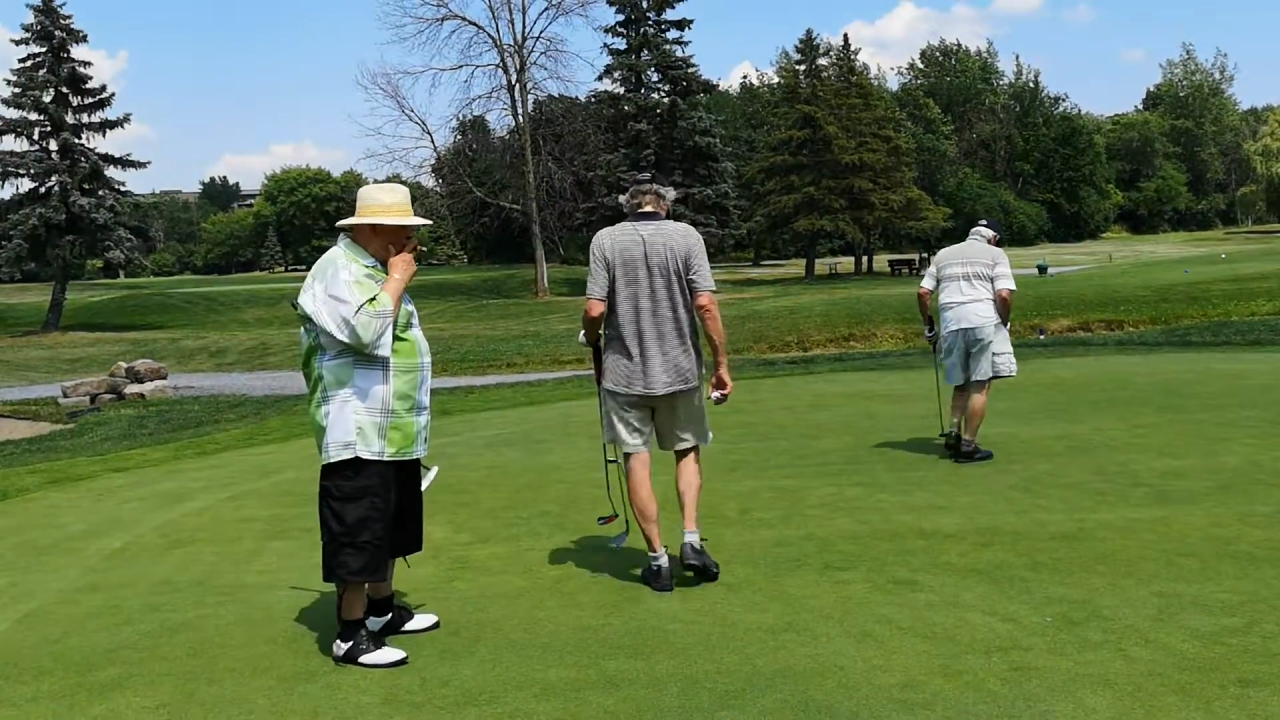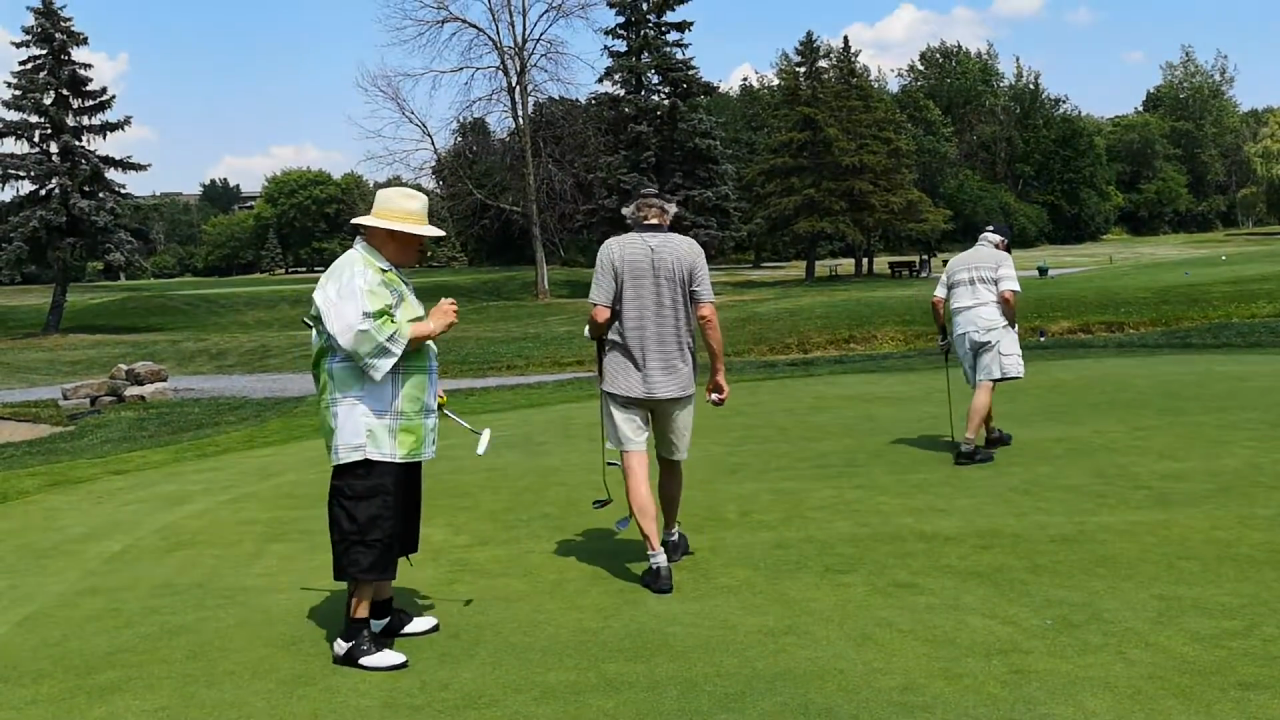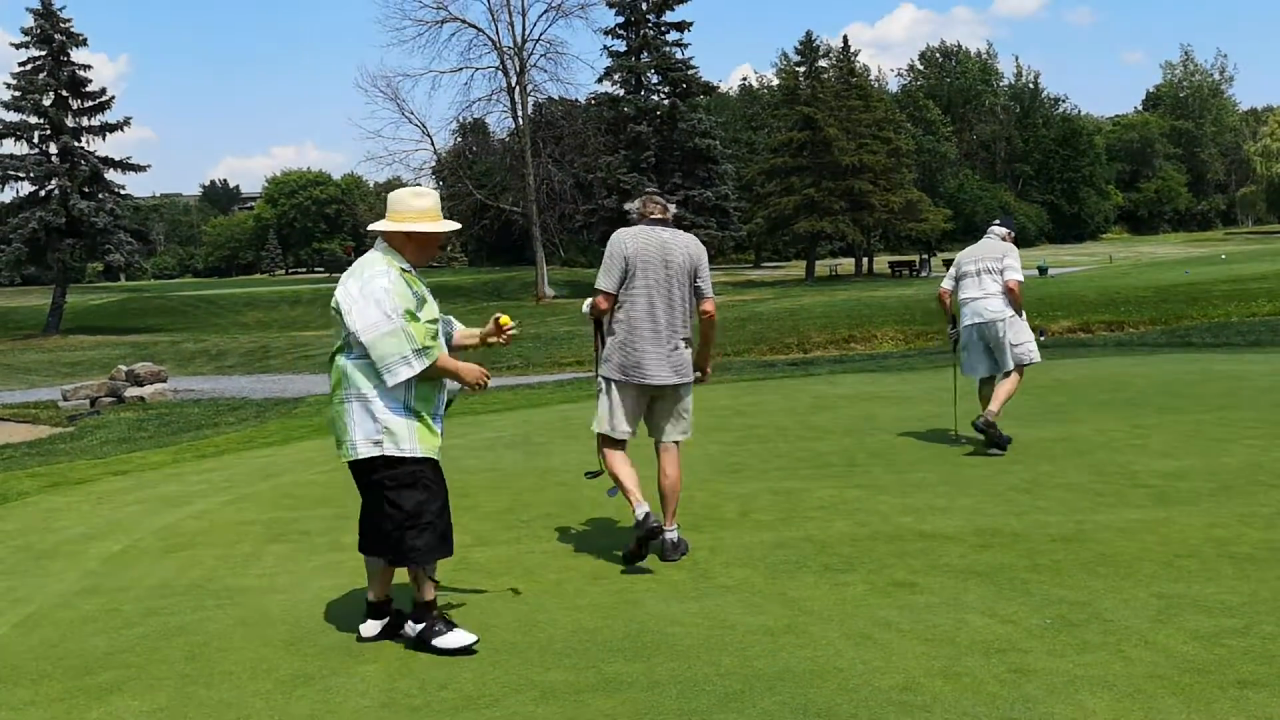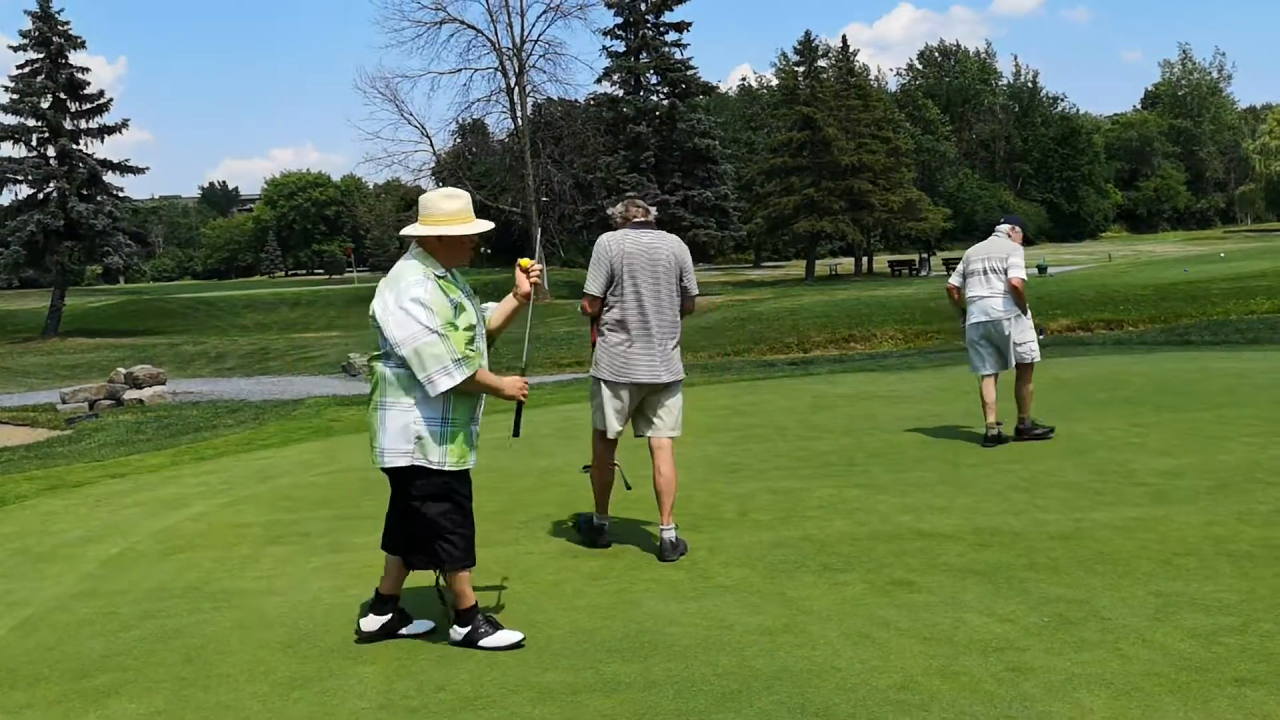
dt=0.3s
person 1, frame 1
left shoulder: (373, 269)
right shoulder: (339, 270)
right elbow: (368, 331)
right wrist: (398, 281)
left hip: (393, 428)
right hip: (358, 431)
left knee: (389, 524)
right knee: (357, 529)
left ankle: (383, 609)
right ankle: (351, 634)
person 1, frame 2
left shoulder: (385, 273)
right shoulder: (353, 274)
right elbow: (372, 343)
right wrist: (430, 326)
left hip: (397, 429)
right hip: (368, 430)
left knee: (393, 525)
right knee: (368, 528)
left ankle: (382, 612)
right ankle: (354, 635)
person 1, frame 3
left shoulder: (403, 274)
right shoulder: (374, 276)
left elbow: (436, 333)
right elbow: (401, 352)
left wrist: (482, 335)
right wrist: (460, 371)
left hip: (399, 423)
right hip: (384, 425)
left knee: (389, 519)
right knee: (420, 514)
left ankle: (379, 614)
right ankle: (427, 615)
person 1, frame 4
left shoulder: (445, 277)
right shoulder: (410, 286)
left elbow: (479, 326)
right elbow: (441, 362)
left wrist: (517, 298)
right wrist: (499, 385)
left hip: (438, 430)
right hip: (422, 432)
left knee: (414, 523)
right knee: (446, 523)
left ankle: (382, 611)
right ankle: (468, 620)
person 2, frame 1
left shoulder: (606, 240)
right shoulder: (686, 236)
left elbow: (595, 311)
right elbow: (706, 305)
left wrist: (590, 337)
right wrist: (721, 364)
left hip: (624, 373)
right hip: (679, 371)
left knee: (638, 464)
right knee: (688, 454)
left ankle: (658, 561)
right ankle: (692, 544)
person 2, frame 2
left shoulder: (613, 248)
right shoulder: (689, 249)
left elbow: (601, 316)
right elbow: (707, 315)
left wrist: (594, 333)
right wrist: (718, 370)
left hip: (625, 376)
right hip: (676, 377)
left knee: (636, 466)
right knee: (671, 460)
left ankle: (657, 560)
right ankle: (670, 538)
person 2, frame 3
left shoulder: (622, 238)
right shoulder: (692, 244)
left elbow: (603, 303)
right elbow: (708, 310)
left wrist: (591, 308)
right wrist: (704, 357)
left hip: (624, 363)
right hip: (675, 365)
left knee: (611, 443)
right knee: (668, 448)
left ankle: (641, 513)
right ankle: (670, 535)
person 2, frame 4
left shoulder: (608, 242)
right shoulder: (676, 245)
left elbow: (592, 306)
right elbow: (689, 306)
left wrist: (587, 307)
left hip: (616, 363)
right hip: (665, 363)
left knee: (605, 441)
right knee: (662, 446)
left ankle: (600, 523)
right ankle: (668, 534)
person 3, frame 1
left shoulder: (943, 254)
right shoulder: (996, 254)
left elbow: (923, 293)
right elbow: (1004, 295)
left wrist: (929, 325)
right wrist: (1003, 323)
left hip: (951, 325)
right hip: (984, 323)
left knee: (962, 384)
right knee: (980, 385)
left ankle: (955, 432)
right ankle: (967, 446)
person 3, frame 2
left shoulder: (954, 262)
right shoulder: (1001, 257)
left elbow: (937, 301)
right elbow: (1007, 296)
left wrist: (942, 333)
right wrist: (1012, 325)
left hip: (962, 329)
right hip: (992, 325)
left knee: (980, 385)
right knee: (985, 386)
left ankle: (992, 434)
right ankle: (968, 446)
person 3, frame 3
left shoulder: (963, 254)
right shoulder: (1007, 249)
left elbow: (943, 292)
right elbow: (1012, 285)
left wrist: (952, 323)
right wrist: (1020, 314)
left hip: (970, 320)
right hip: (1000, 316)
left knee: (986, 376)
right knee: (1015, 371)
left ankle: (991, 430)
right ankle: (987, 419)
person 3, frame 4
left shoulder: (972, 251)
right shoulder: (1013, 248)
left elbow: (952, 287)
right elbow: (1015, 284)
left wrist: (964, 313)
right wrist: (1025, 311)
left hip: (976, 318)
right hip: (1006, 315)
left knee: (988, 374)
right knee: (1024, 369)
left ankle: (992, 430)
right ankle: (1025, 424)
